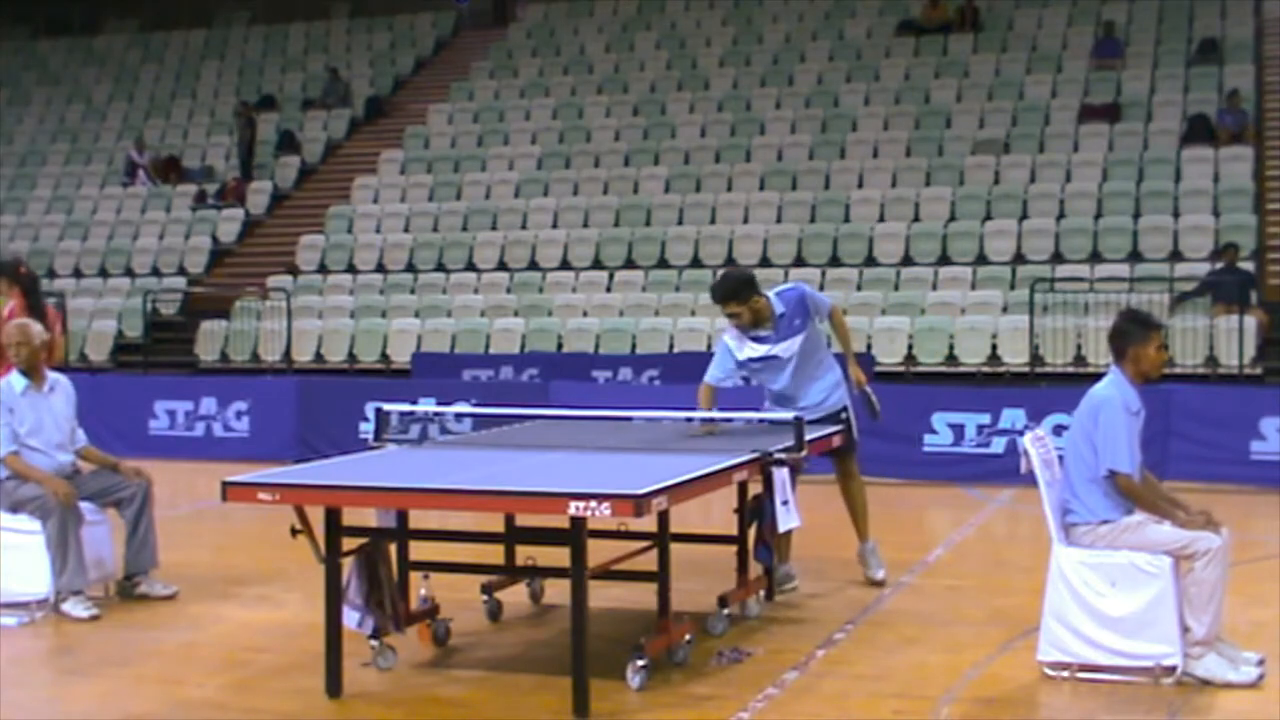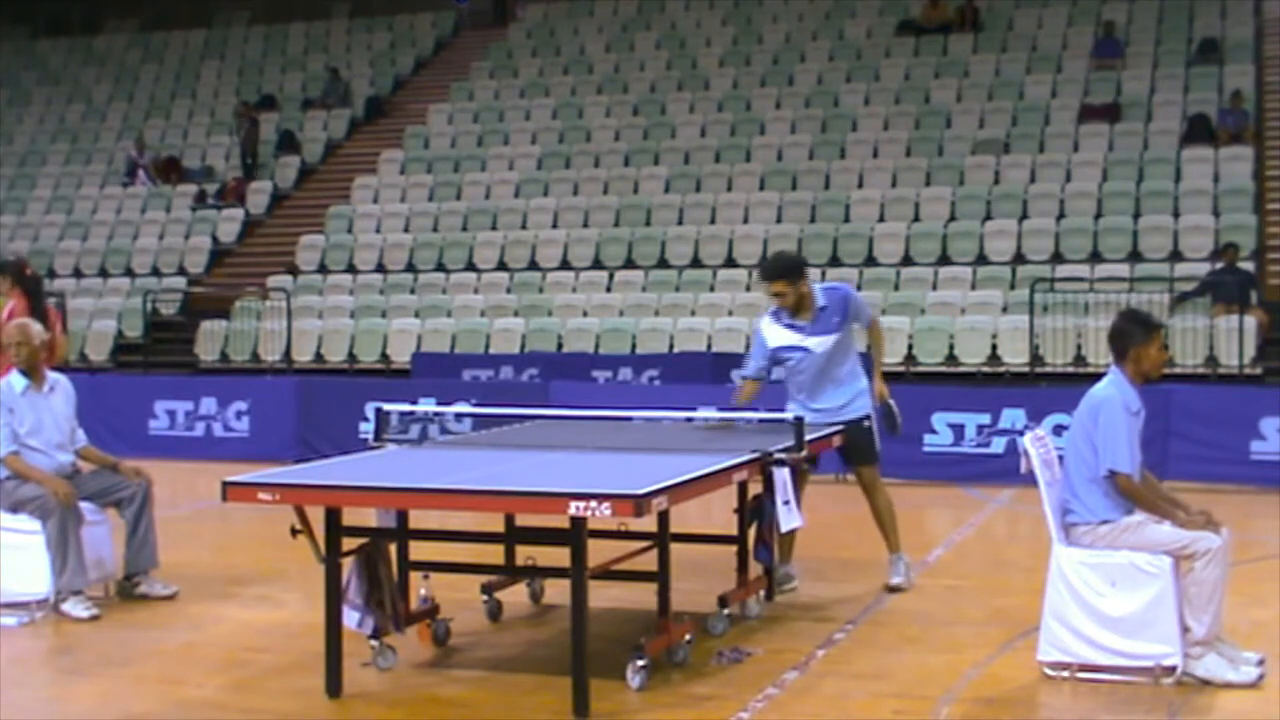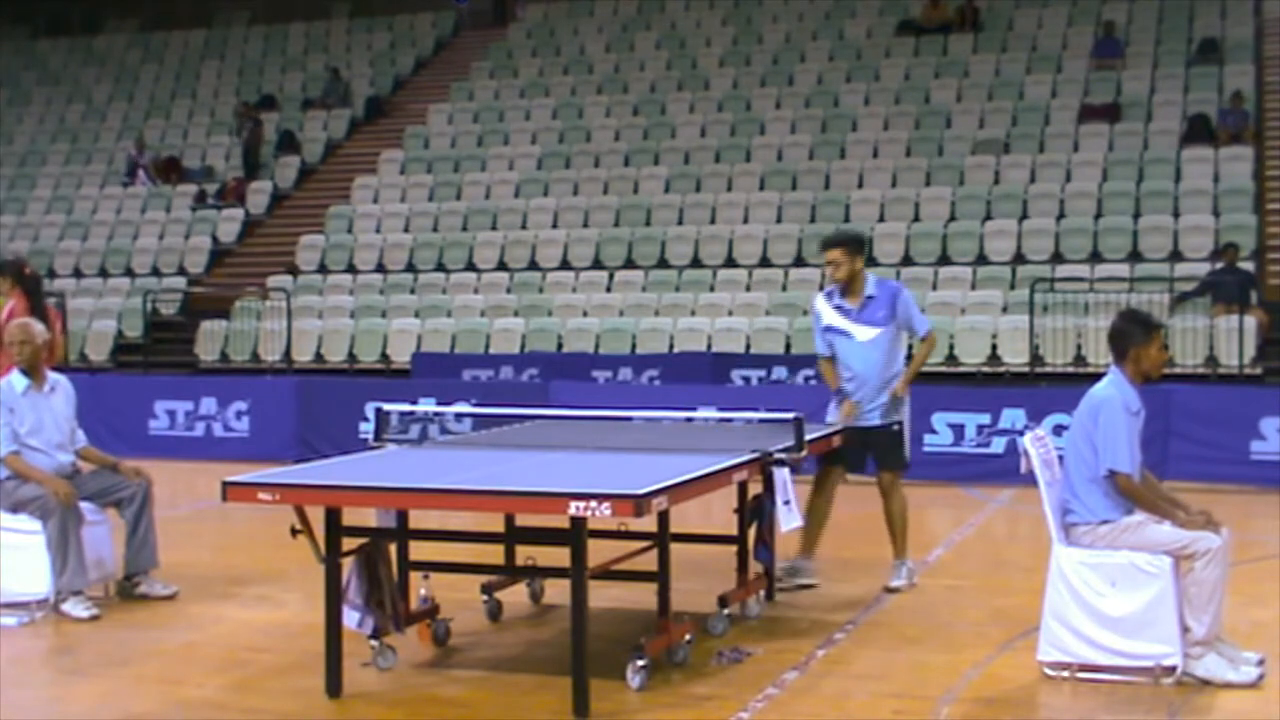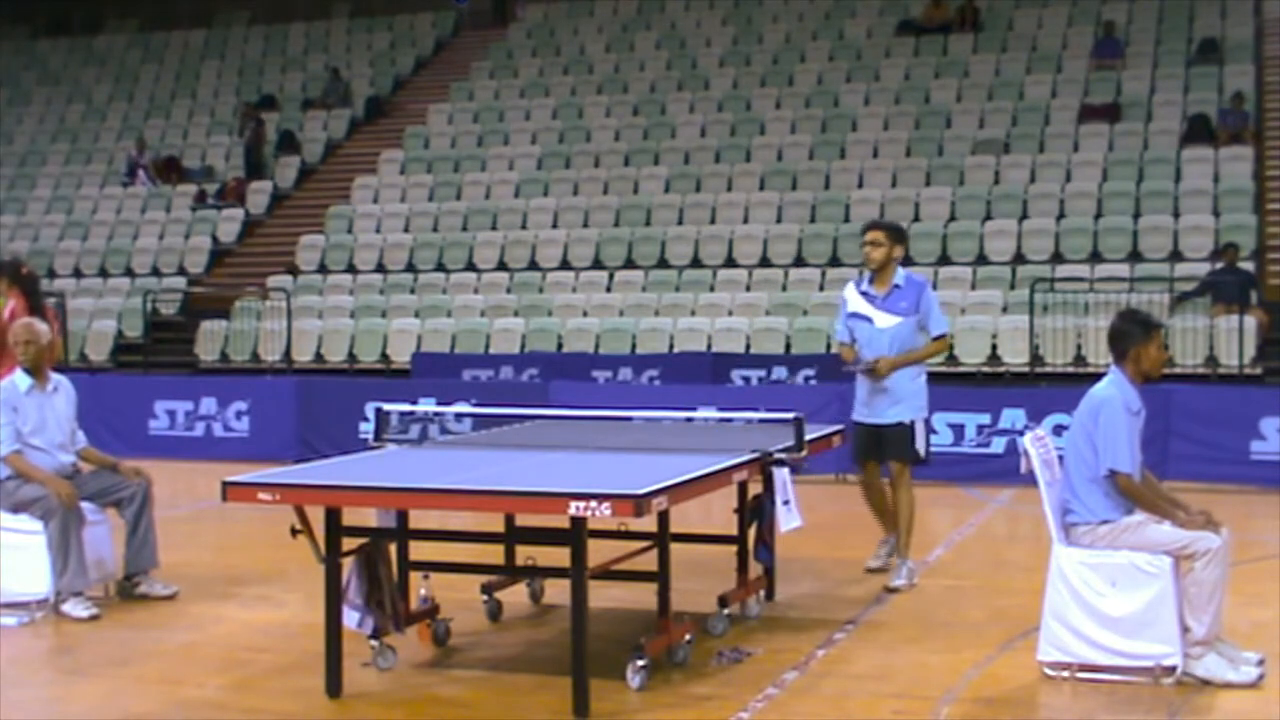
dt=0.3s
person 1, frame 1
left shoulder: (1124, 397)
right shoulder: (1111, 400)
left elbow: (1137, 472)
right elbow: (1124, 482)
left wrist: (1185, 509)
right wrist: (1179, 519)
left hip: (1117, 514)
right hip: (1098, 524)
left knee: (1215, 533)
right knee: (1206, 543)
left ankle: (1206, 638)
right ankle: (1197, 651)
person 1, frame 2
left shoulder: (1124, 397)
right shoulder: (1111, 400)
left elbow: (1137, 472)
right elbow: (1123, 482)
left wrist: (1185, 509)
right wrist: (1179, 519)
left hip: (1116, 514)
right hip: (1099, 524)
left knee: (1215, 534)
right knee: (1206, 544)
left ankle: (1206, 638)
right ankle: (1196, 652)
person 1, frame 3
left shoulder: (1124, 397)
right shoulder: (1111, 400)
left elbow: (1137, 473)
right elbow: (1123, 482)
left wrist: (1185, 509)
right wrist: (1179, 519)
left hip: (1117, 515)
right hip: (1099, 524)
left knee: (1214, 534)
right knee: (1206, 544)
left ankle: (1206, 638)
right ankle: (1197, 652)
person 1, frame 4
left shoulder: (1124, 397)
right shoulder: (1111, 400)
left elbow: (1138, 472)
right elbow: (1124, 482)
left wrist: (1186, 510)
right wrist: (1179, 519)
left hip: (1116, 514)
right hip: (1099, 524)
left knee: (1214, 534)
right knee: (1206, 544)
left ankle: (1206, 637)
right ankle: (1197, 651)
person 2, frame 1
left shoulder: (800, 298)
right shoulder: (734, 342)
left elbow: (834, 314)
right elbow: (710, 386)
left wrist: (852, 363)
left hip: (831, 401)
right hip: (785, 413)
left knee: (848, 473)
left ankle: (866, 549)
right ankle: (783, 566)
person 2, frame 2
left shoulder: (842, 298)
right shoulder: (769, 328)
left elbow: (871, 324)
right elbow: (753, 378)
left wrist: (877, 376)
left hip: (853, 407)
right hip: (805, 414)
left knee: (870, 480)
right knee: (791, 485)
left ankle: (897, 560)
right ankle: (783, 567)
person 2, frame 3
left shoulder: (894, 295)
right shoulder: (823, 305)
left elbow: (927, 339)
right elbow: (825, 358)
left wrist: (905, 380)
right wrist: (842, 397)
left hip: (886, 409)
right hip: (844, 410)
left knee: (889, 482)
right knee: (825, 481)
left ankle: (901, 563)
right ankle: (805, 561)
person 2, frame 4
left shoulder: (918, 290)
right shoulder: (852, 293)
left elbow: (941, 341)
right elbow: (844, 345)
left wrist: (898, 363)
right wrist: (859, 363)
left hip: (905, 403)
right hip: (867, 404)
left knee: (899, 475)
right knee: (868, 476)
left ankle: (904, 562)
right ankle: (891, 538)
person 3, frame 1
left shoulder: (63, 385)
left wrist: (118, 464)
right wrist: (48, 479)
left hip: (69, 476)
left knee: (136, 485)
right knee: (60, 503)
left ankle: (136, 576)
right ankle: (69, 593)
person 3, frame 2
left shoulder: (63, 385)
left wrist: (117, 464)
right wrist: (48, 479)
left hip: (68, 476)
left knee: (135, 485)
right knee: (60, 502)
left ankle: (136, 576)
right ankle: (68, 594)
person 3, frame 3
left shoulder: (63, 386)
left wrist: (118, 465)
right wrist: (47, 480)
left hip: (69, 476)
left knee: (136, 486)
right knee: (60, 503)
left ankle: (136, 576)
right ankle: (68, 594)
person 3, frame 4
left shoulder: (64, 387)
left wrist: (118, 465)
right wrist: (50, 480)
left hip: (69, 476)
left knee: (136, 486)
right knee: (61, 503)
left ankle: (135, 577)
right ankle: (69, 594)
